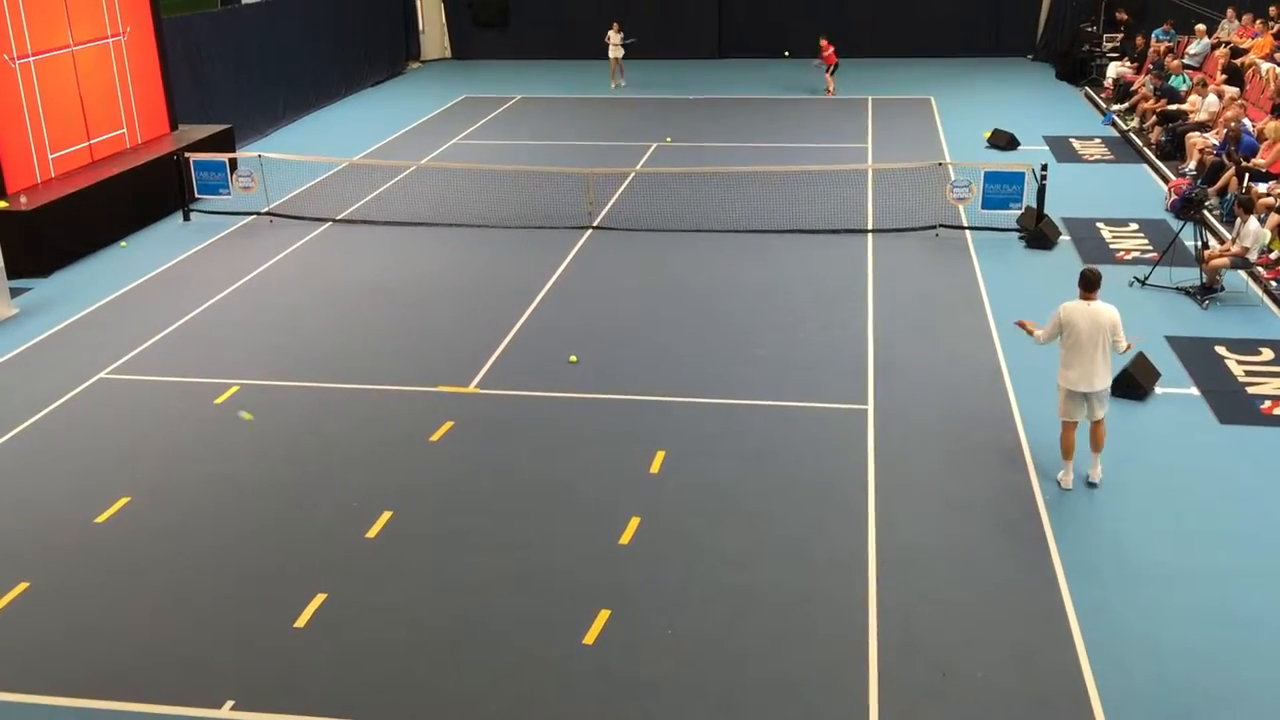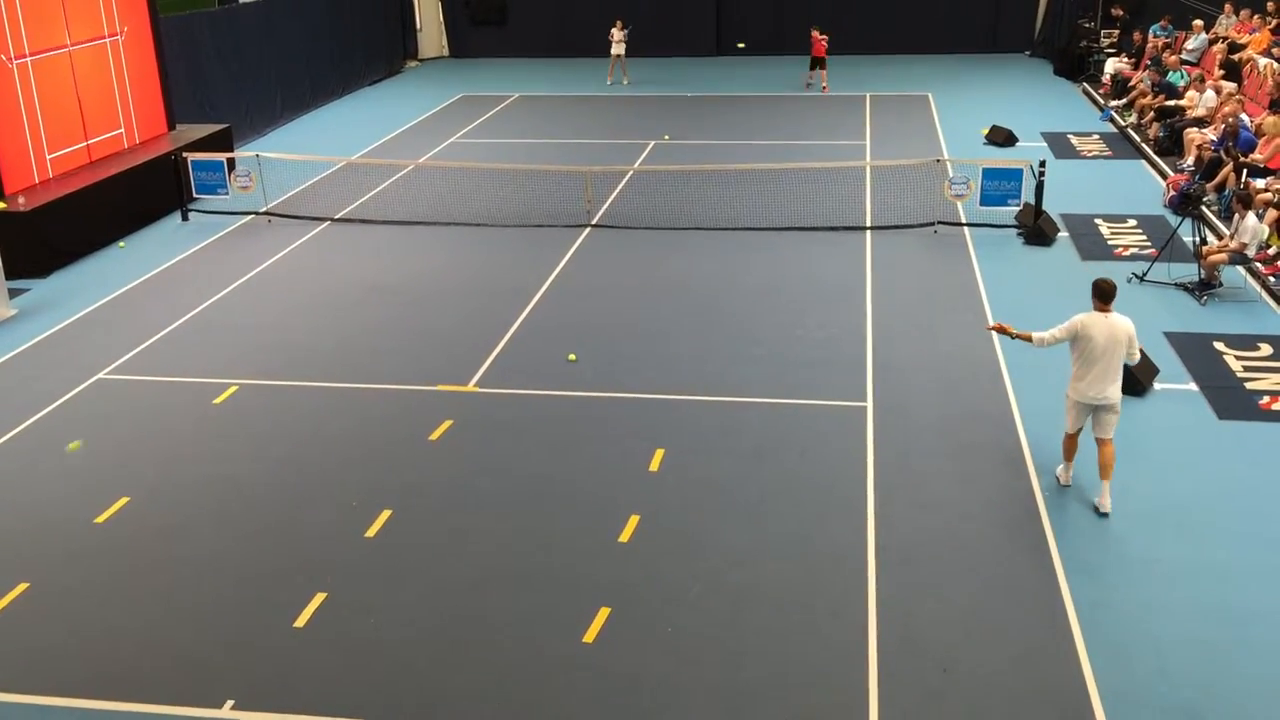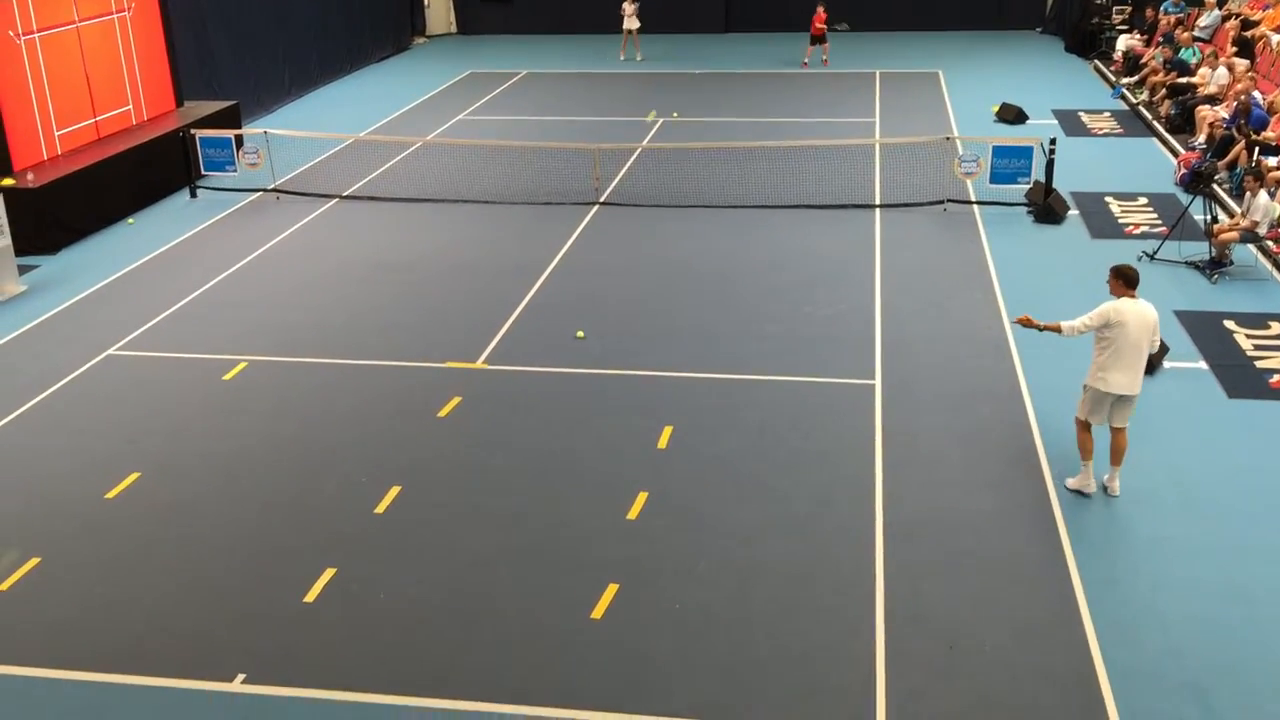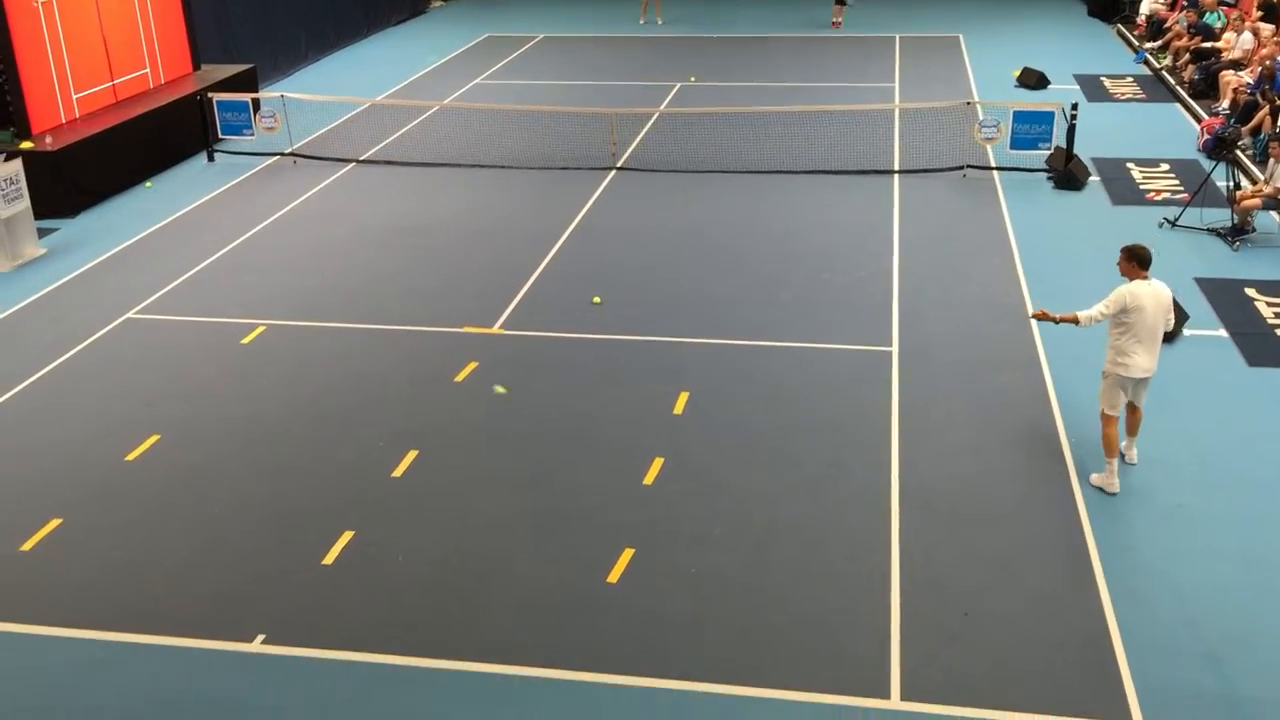
dt=0.4s
person 1, frame 1
left shoulder: (1065, 311)
right shoulder: (1111, 312)
left elbow: (1044, 338)
right elbow: (1119, 347)
left wrist: (1028, 328)
right wrist: (1128, 346)
left hip: (1070, 379)
right hip: (1099, 380)
left knee: (1069, 425)
right knee: (1098, 422)
left ankle: (1067, 475)
right ankle: (1095, 470)
person 1, frame 2
left shoulder: (1081, 322)
right shoulder: (1126, 325)
left elbow: (1046, 339)
right elbow: (1133, 358)
left wrist: (1012, 333)
right wrist: (1137, 351)
left hip: (1081, 391)
right hip: (1110, 395)
left knee: (1072, 432)
right knee: (1106, 442)
left ankle: (1066, 474)
right ankle: (1105, 498)
person 1, frame 3
left shoulder: (1112, 310)
right shoulder: (1151, 312)
left elbow: (1075, 327)
right elbow: (1154, 347)
left wrist: (1039, 326)
left hip: (1103, 381)
right hip: (1132, 383)
left knee: (1082, 423)
right knee: (1119, 430)
left ankle: (1086, 479)
right ankle: (1113, 481)
person 1, frame 4
left shoulder: (1126, 293)
right shoulder: (1164, 291)
left elbow: (1092, 316)
right elbow: (1168, 325)
left wrist: (1055, 318)
left hip: (1122, 366)
right hip: (1148, 364)
left knee: (1109, 418)
right knee: (1134, 406)
left ankle: (1111, 477)
right ankle: (1130, 449)
